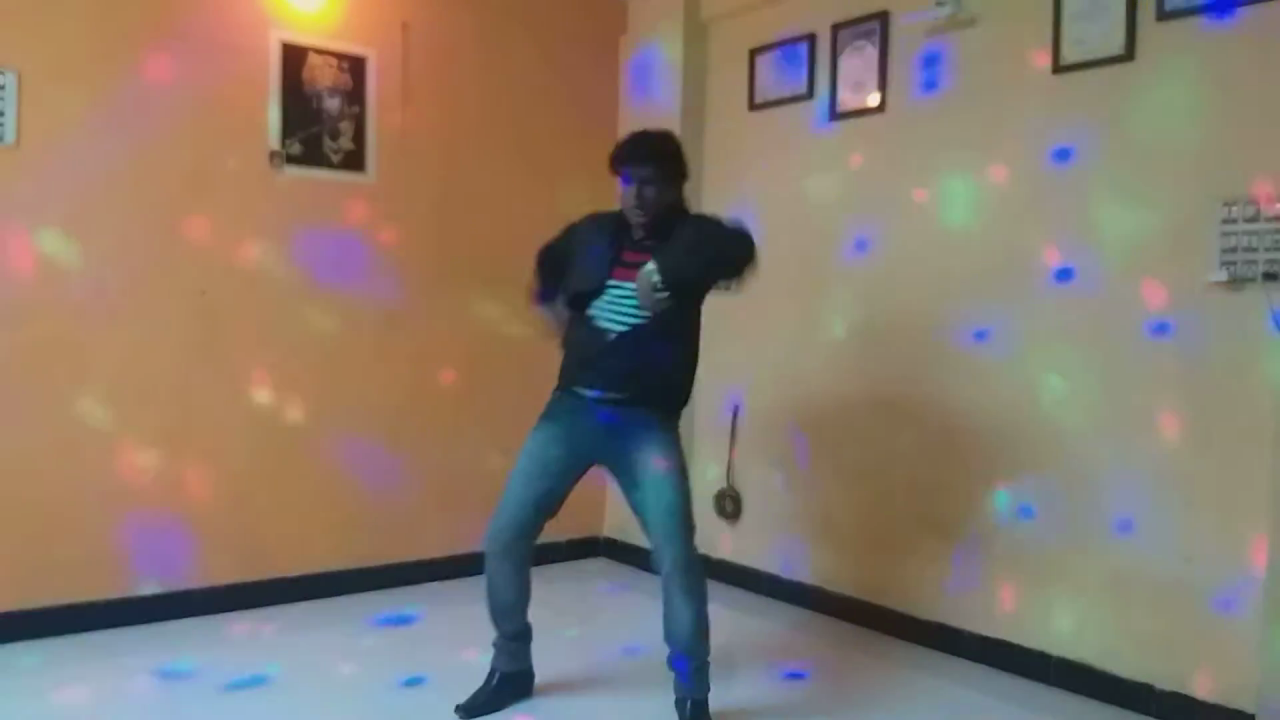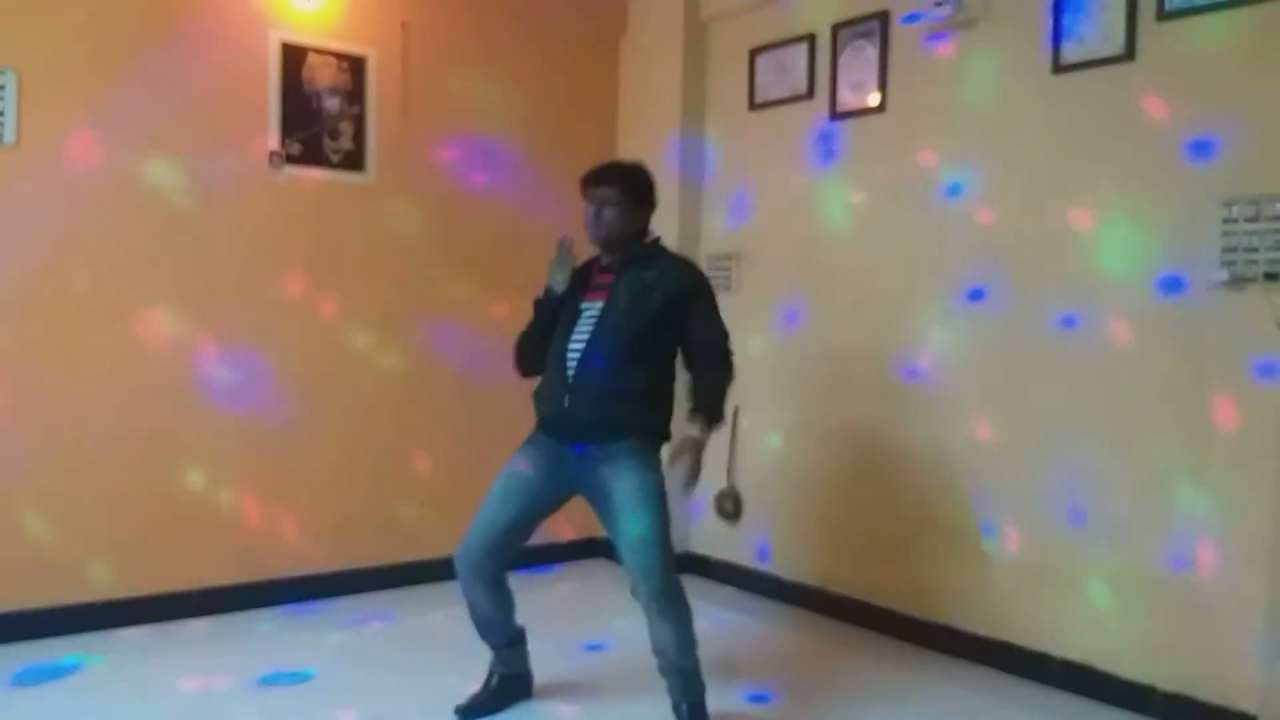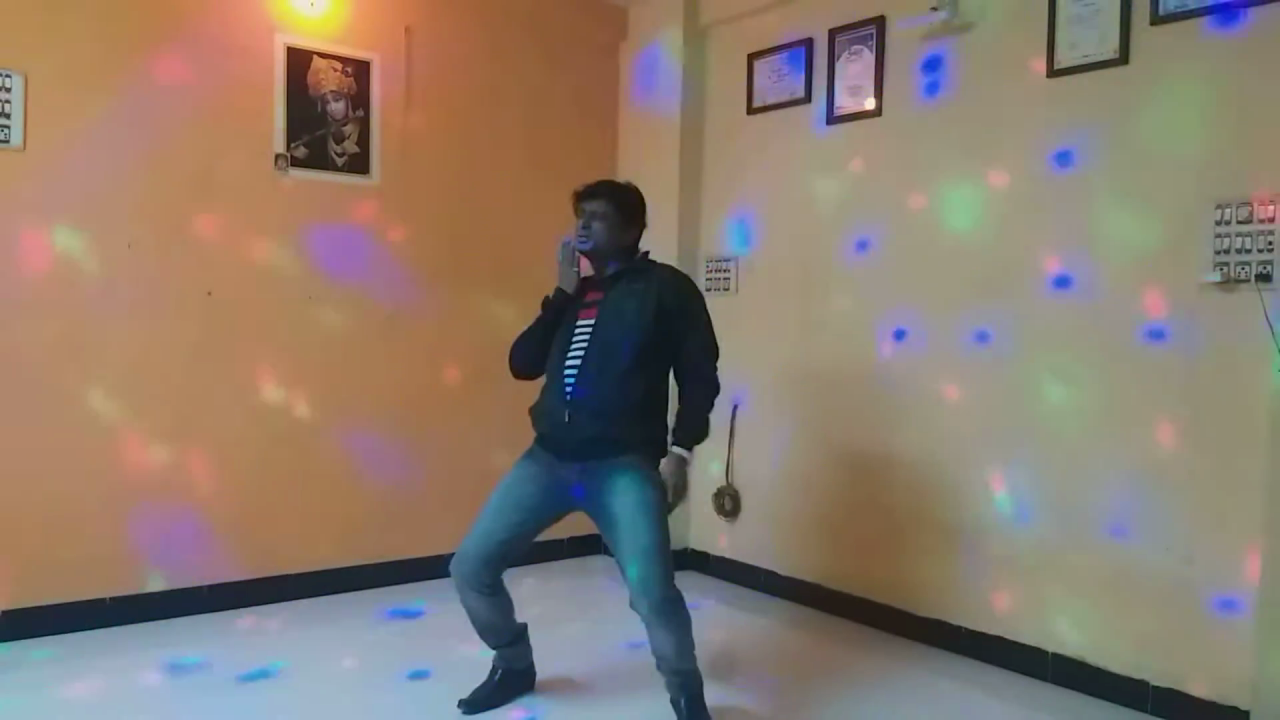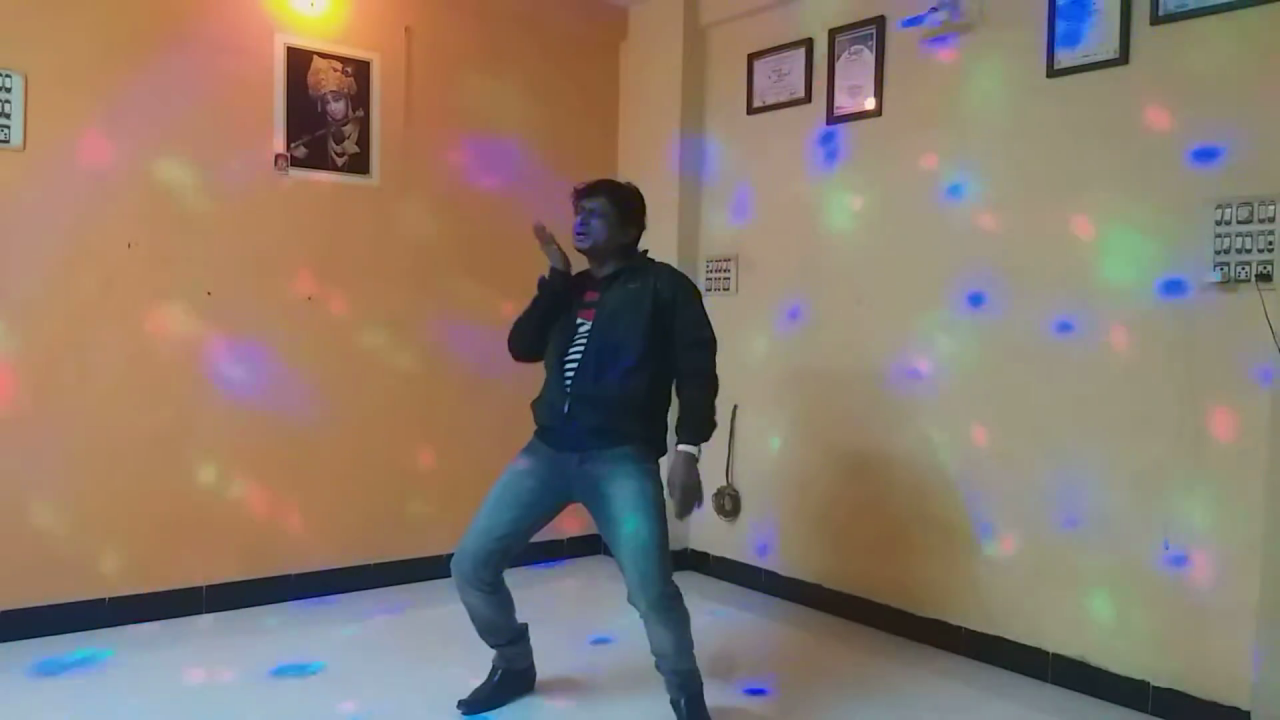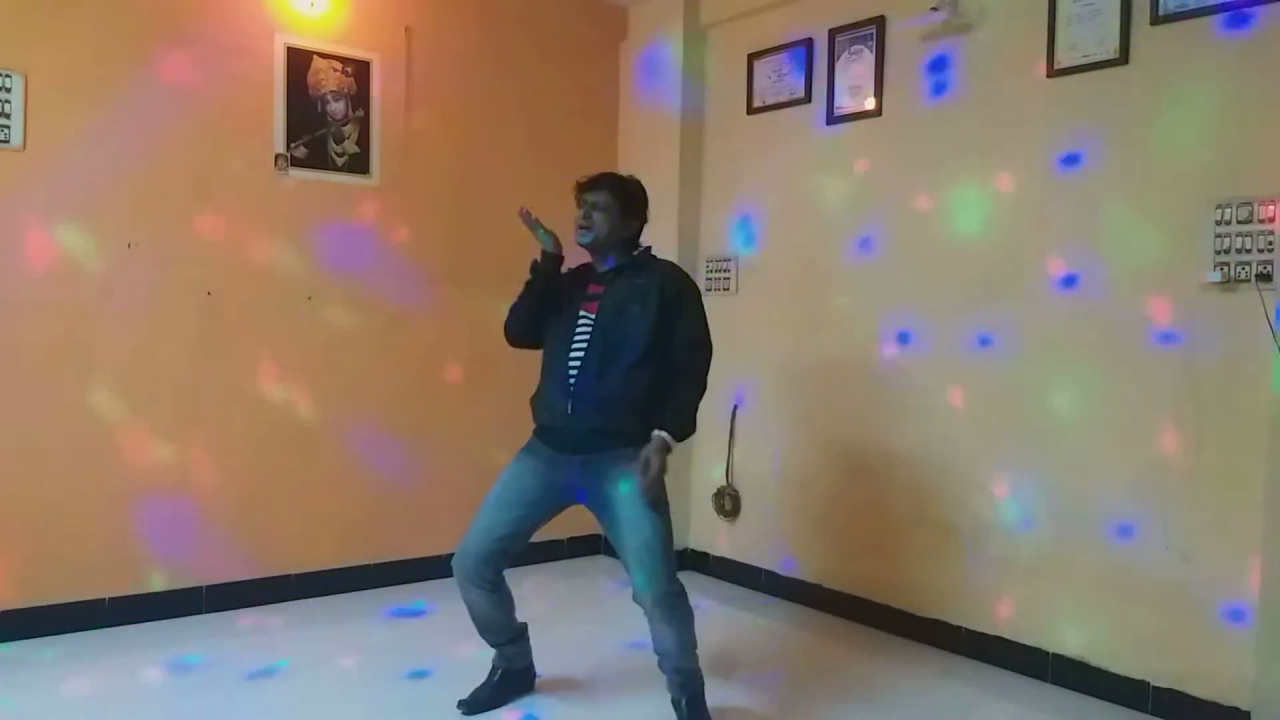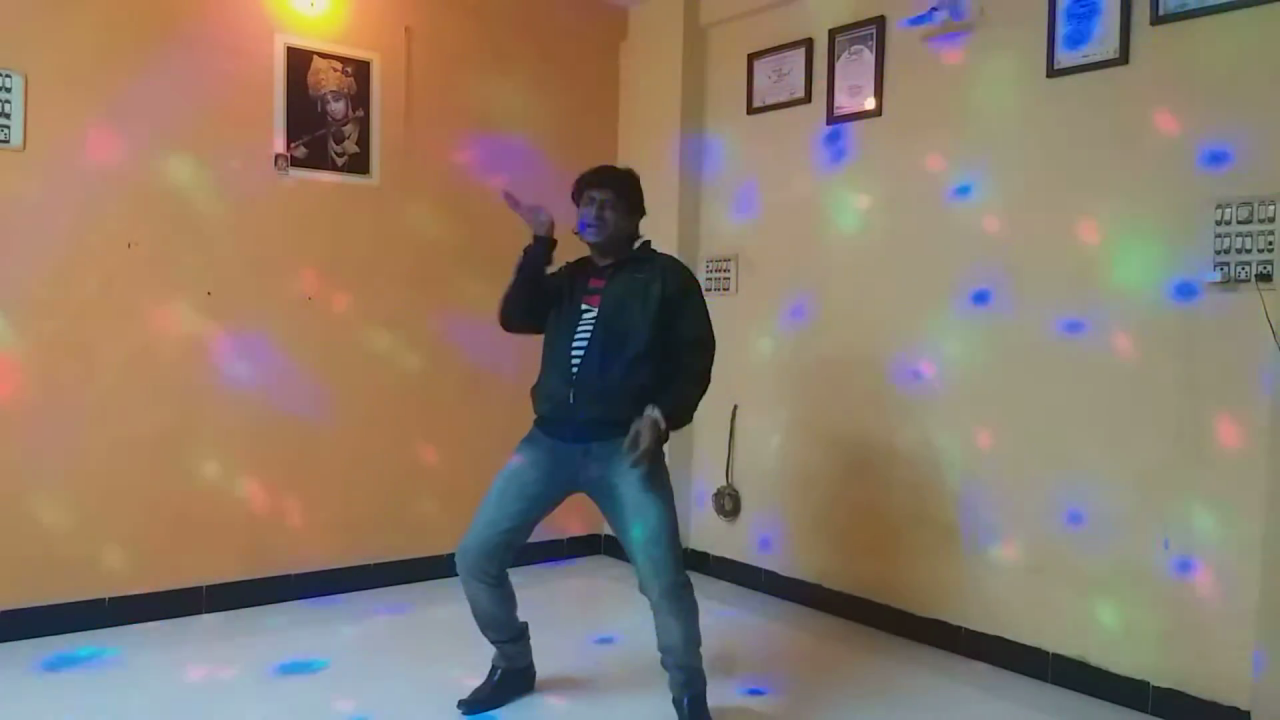
dt=0.2s
person 1, frame 1
left shoulder: (698, 239)
right shoulder: (595, 233)
left elbow: (738, 251)
right elbow: (550, 259)
left wrist: (668, 271)
right wrist: (555, 299)
left hip: (645, 421)
right hip: (571, 409)
left knee: (676, 557)
right knee: (504, 537)
right ankle: (511, 668)
person 1, frame 2
left shoulder: (675, 278)
right shoulder: (578, 280)
left elbow: (711, 364)
right elbow: (528, 361)
left wrist: (698, 423)
right wrist: (552, 294)
left hip: (623, 451)
right hip: (549, 443)
left knee: (653, 583)
right knee: (474, 559)
right ankle: (511, 671)
person 1, frame 3
left shoulder: (666, 289)
right shoulder: (574, 297)
left elbow: (700, 377)
right elbow: (522, 363)
left wrist: (678, 450)
right wrist: (563, 296)
left hip: (622, 466)
right hip: (548, 458)
left knee: (652, 593)
right knee: (470, 567)
right ankle: (514, 665)
person 1, frame 4
left shoulder: (663, 287)
right shoulder: (571, 291)
left elbow: (697, 371)
right elbow: (522, 345)
left wrist: (686, 449)
right wrist: (555, 276)
left hip: (621, 458)
right hip: (548, 452)
left knee: (651, 587)
right knee: (471, 564)
right ankle: (514, 665)
person 1, frame 5
left shoulder: (665, 283)
right shoulder: (569, 285)
left elbow: (691, 370)
right elbow: (519, 332)
left wrist: (664, 439)
right wrist: (547, 261)
left hip: (621, 458)
right hip: (547, 451)
left knee: (656, 586)
right knee: (472, 563)
right ankle: (514, 665)
person 1, frame 6
left shoulder: (665, 277)
right shoulder: (566, 280)
left elbow: (696, 358)
right elbow: (513, 317)
left wrist: (661, 413)
right wrist: (538, 243)
left hip: (624, 446)
right hip: (548, 441)
left knee: (664, 576)
right knee: (476, 557)
right ankle: (513, 664)
